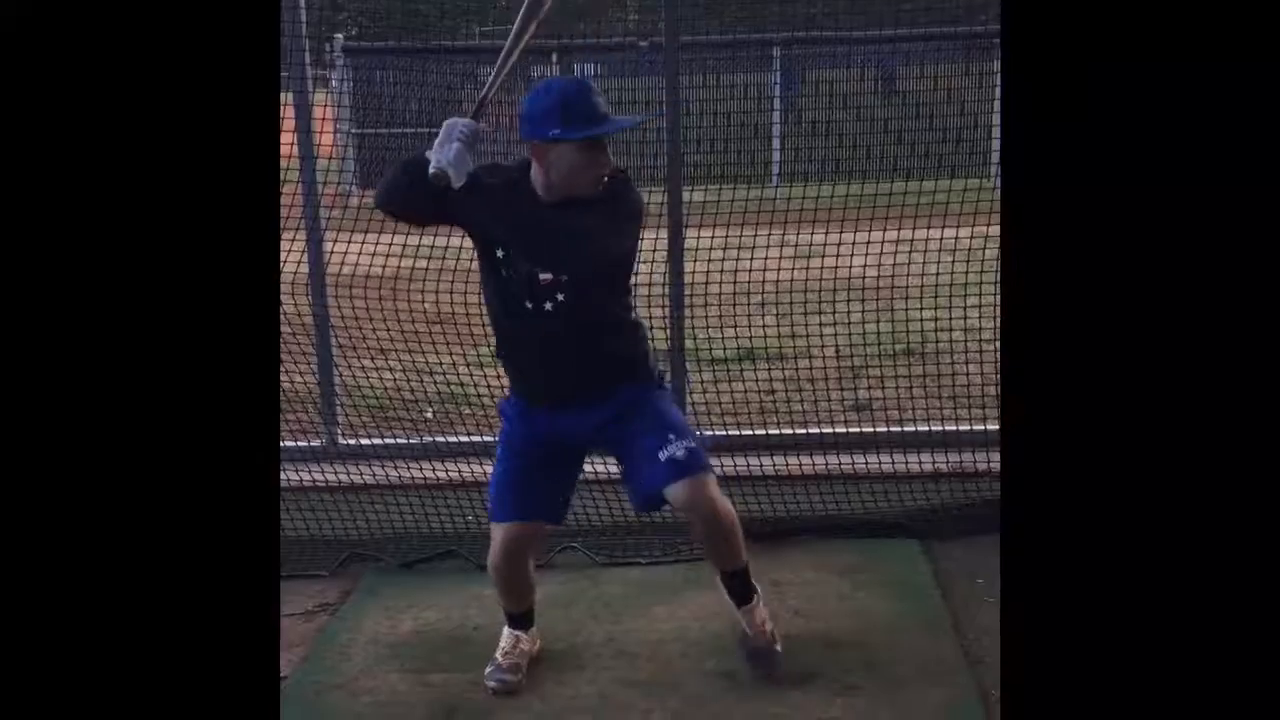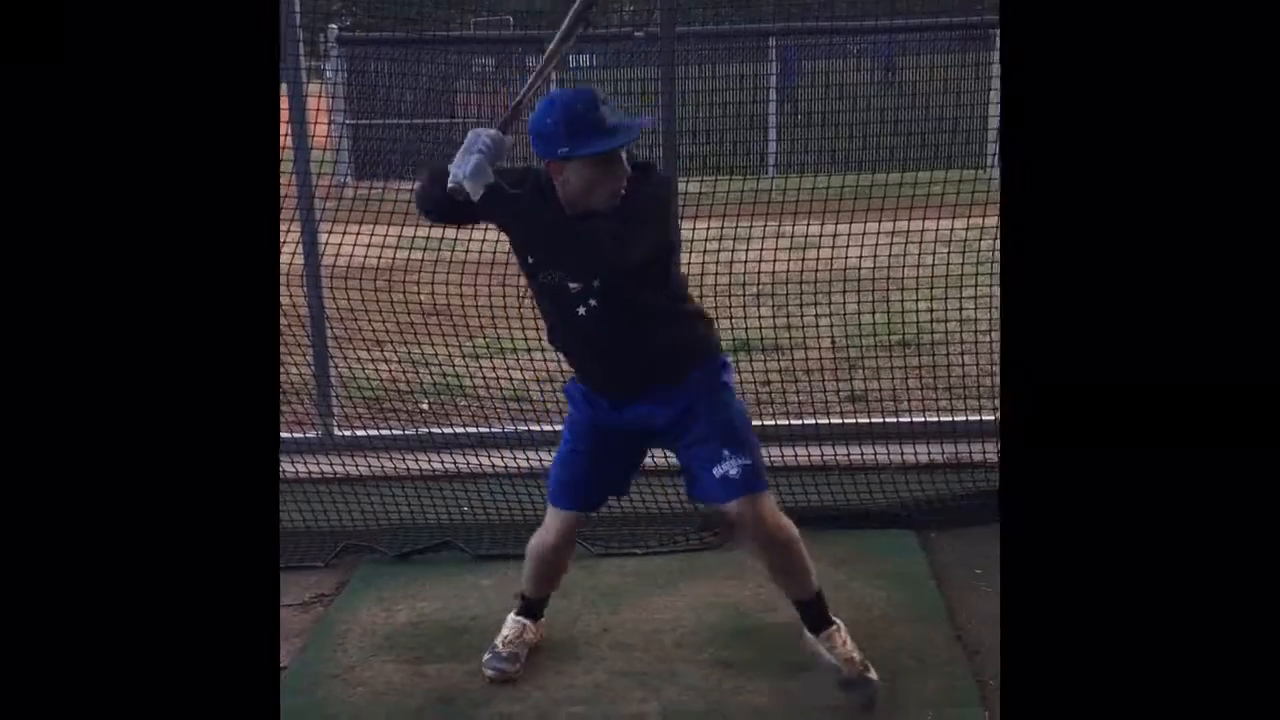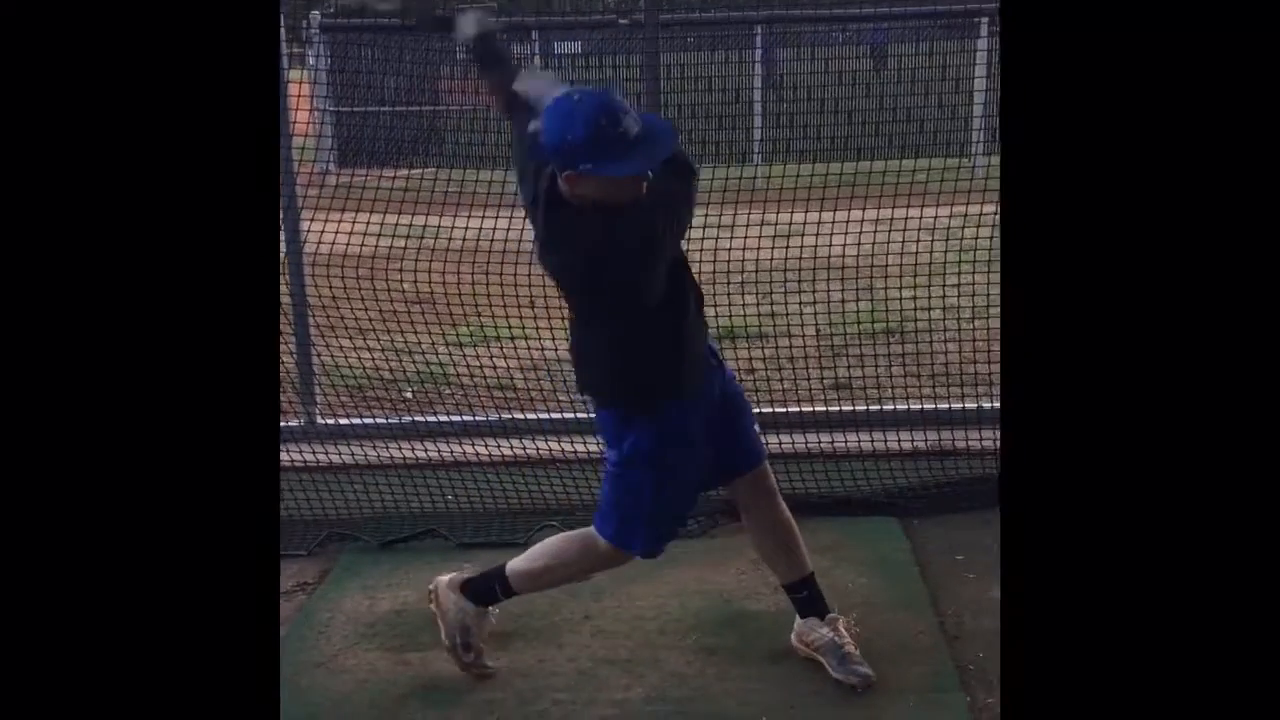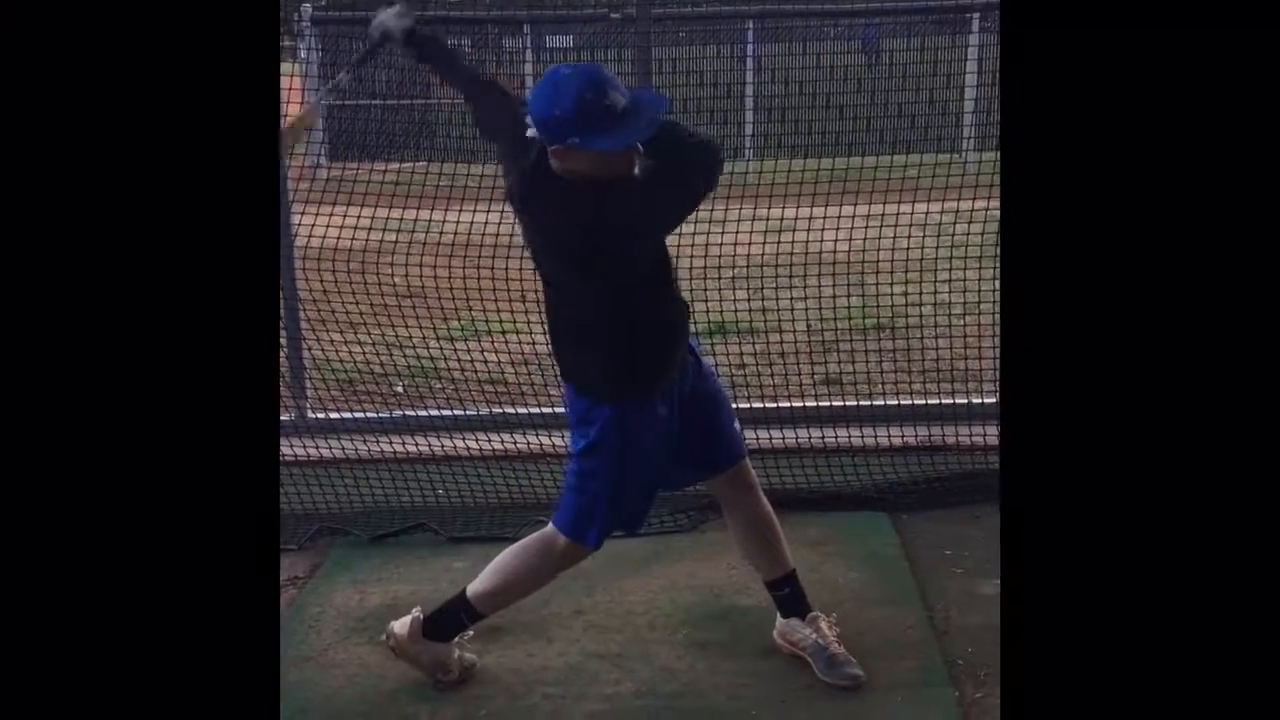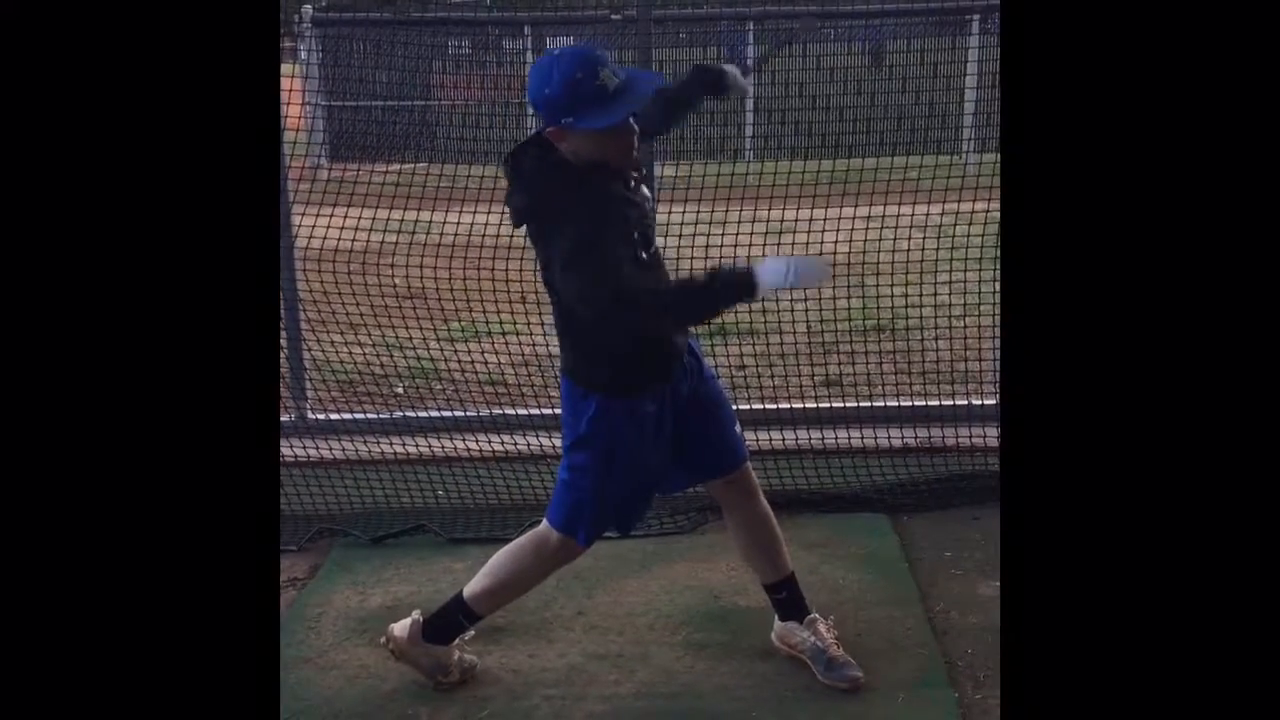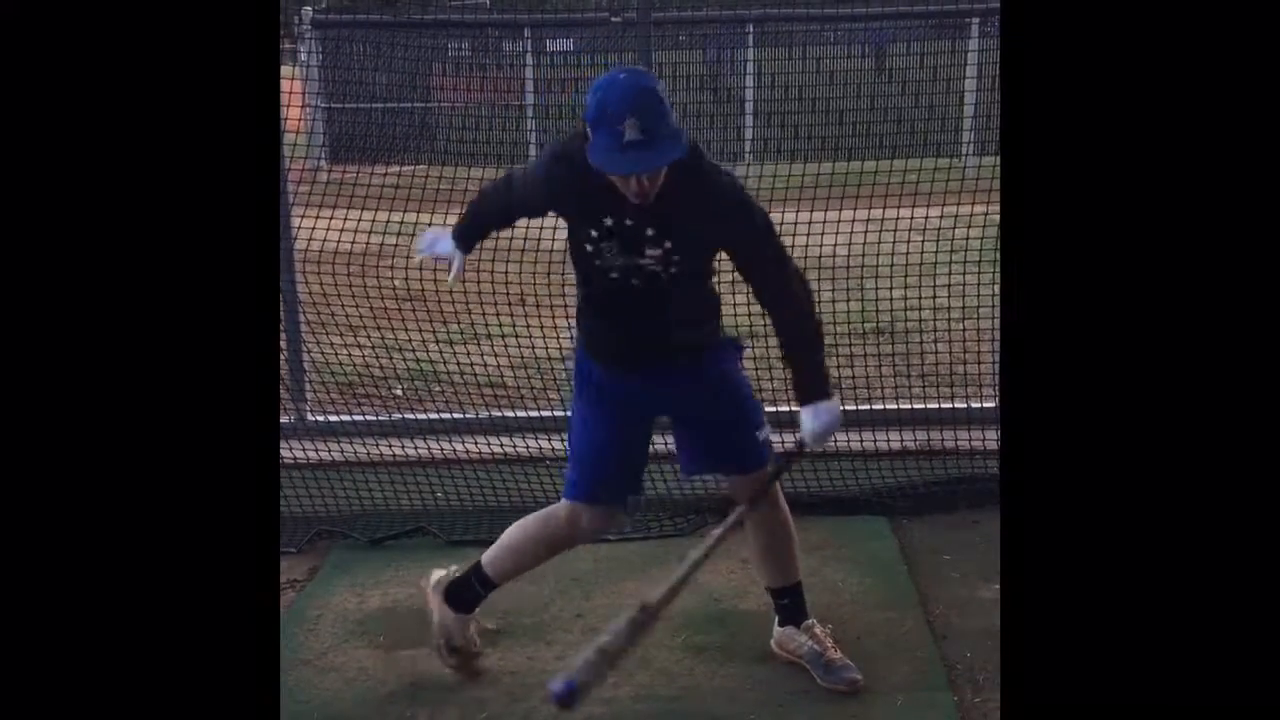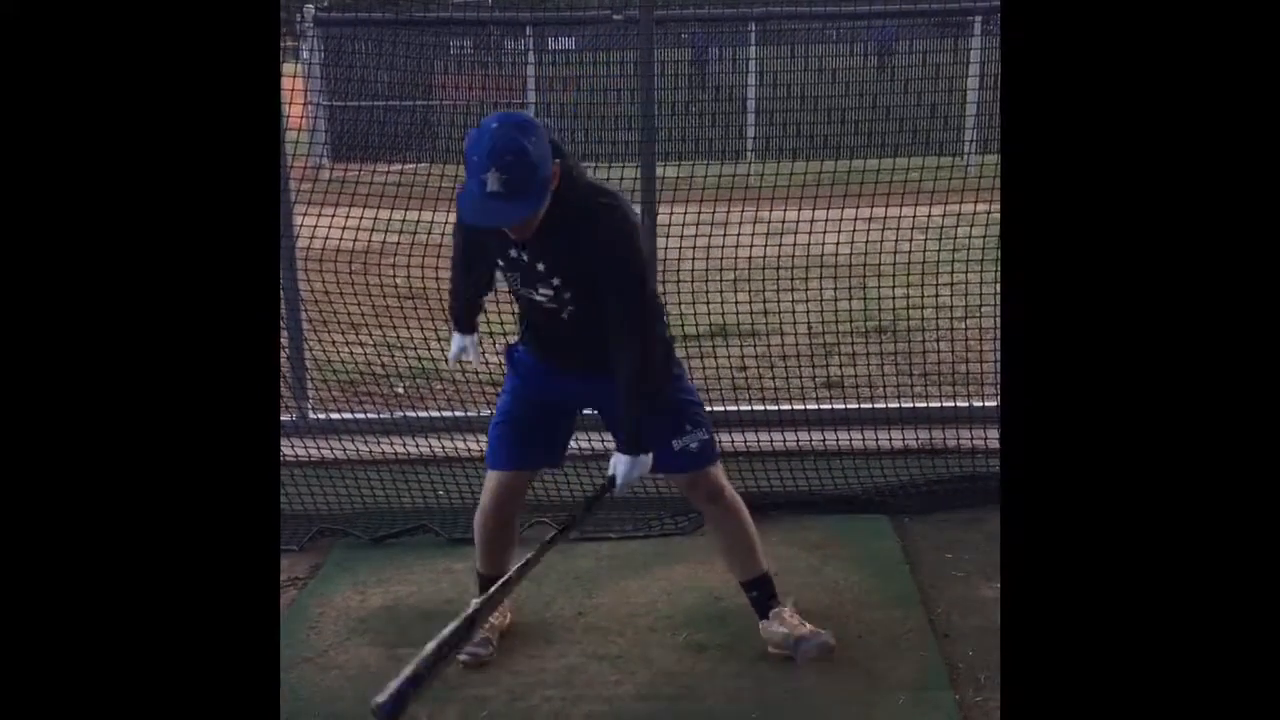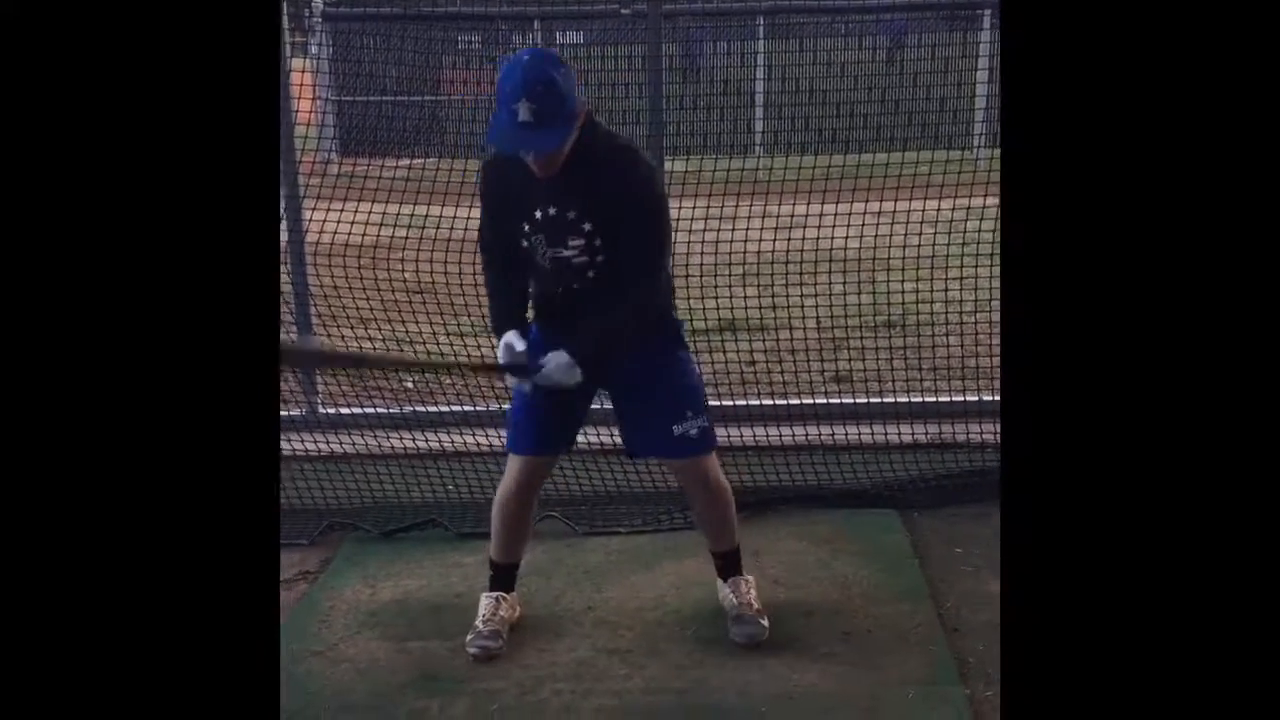
dt=0.4s
person 1, frame 1
left shoulder: (618, 200)
right shoulder: (496, 186)
left elbow: (566, 251)
right elbow: (392, 200)
left wrist: (467, 186)
right wrist: (435, 162)
left hip: (625, 388)
right hip: (538, 403)
left knee: (701, 500)
right knee: (510, 541)
left ankle: (746, 602)
right ankle: (520, 631)
person 1, frame 2
left shoulder: (647, 194)
right shoulder: (528, 192)
left elbow: (590, 255)
right elbow: (433, 203)
left wrist: (488, 193)
right wrist: (458, 172)
left hip: (687, 379)
right hip: (602, 393)
left knee: (755, 515)
right knee: (559, 529)
left ankle: (825, 631)
right ankle: (526, 620)
person 1, frame 3
left shoulder: (545, 173)
right shoulder: (612, 246)
left elbow: (525, 110)
right elbow: (675, 178)
left wrist: (480, 41)
left hip: (690, 364)
right hip: (647, 401)
left knee: (755, 484)
right knee: (614, 543)
left ankle: (815, 621)
right ankle: (470, 595)
person 1, frame 4
left shoulder: (532, 159)
right shoulder: (611, 215)
left elbow: (487, 95)
right elbow: (700, 160)
left hip: (669, 362)
right hip: (622, 393)
left knee: (736, 482)
right knee: (573, 538)
left ankle: (797, 620)
right ankle: (428, 630)
person 1, frame 5
left shoulder: (596, 157)
right shoulder: (570, 211)
left elbow: (655, 112)
right elbow: (624, 310)
left wrist: (709, 80)
right wrist: (757, 278)
left hip: (669, 363)
right hip: (613, 392)
left knee: (739, 486)
right knee: (566, 536)
left ankle: (794, 622)
right ankle: (425, 634)
person 1, frame 6
left shoulder: (708, 188)
right shoulder: (566, 173)
left elbow: (781, 285)
right elbow: (505, 193)
left wrist: (815, 391)
right wrist: (459, 237)
left hip: (700, 353)
right hip: (613, 365)
left knee: (760, 485)
right knee: (586, 515)
left ankle: (794, 626)
right ankle: (456, 595)
person 1, frame 7
left shoulder: (605, 222)
right shoulder: (482, 208)
left elbow: (639, 331)
right elbow: (472, 260)
left wrist: (634, 439)
right wrist: (463, 325)
left hip: (628, 359)
right hip: (543, 359)
left knee: (706, 484)
right knee: (501, 488)
left ankle: (772, 614)
right ankle: (489, 605)
person 1, frame 8
left shoulder: (628, 172)
right shoulder: (501, 172)
left elbow: (644, 285)
right elbow: (500, 258)
left wrist: (585, 358)
right wrist: (508, 331)
left hip: (642, 336)
right hip: (555, 336)
left knee: (698, 469)
right knee: (523, 471)
left ankle: (733, 582)
right ankle: (499, 595)
